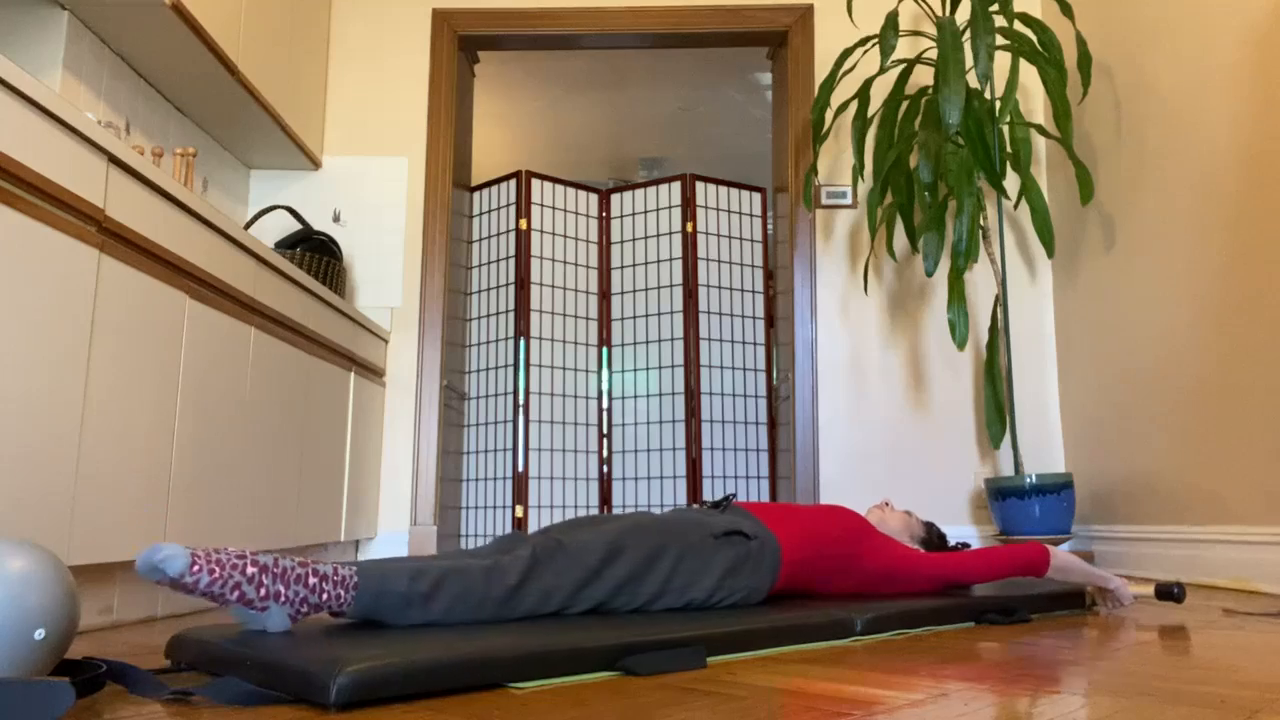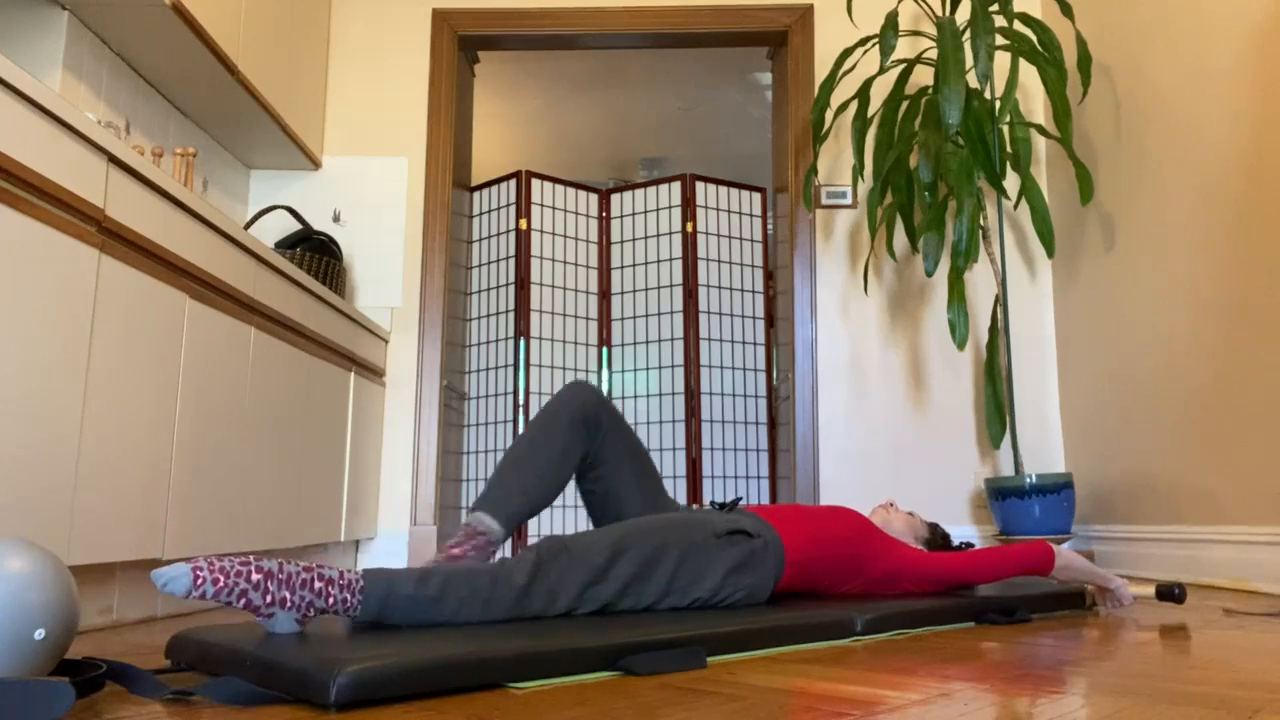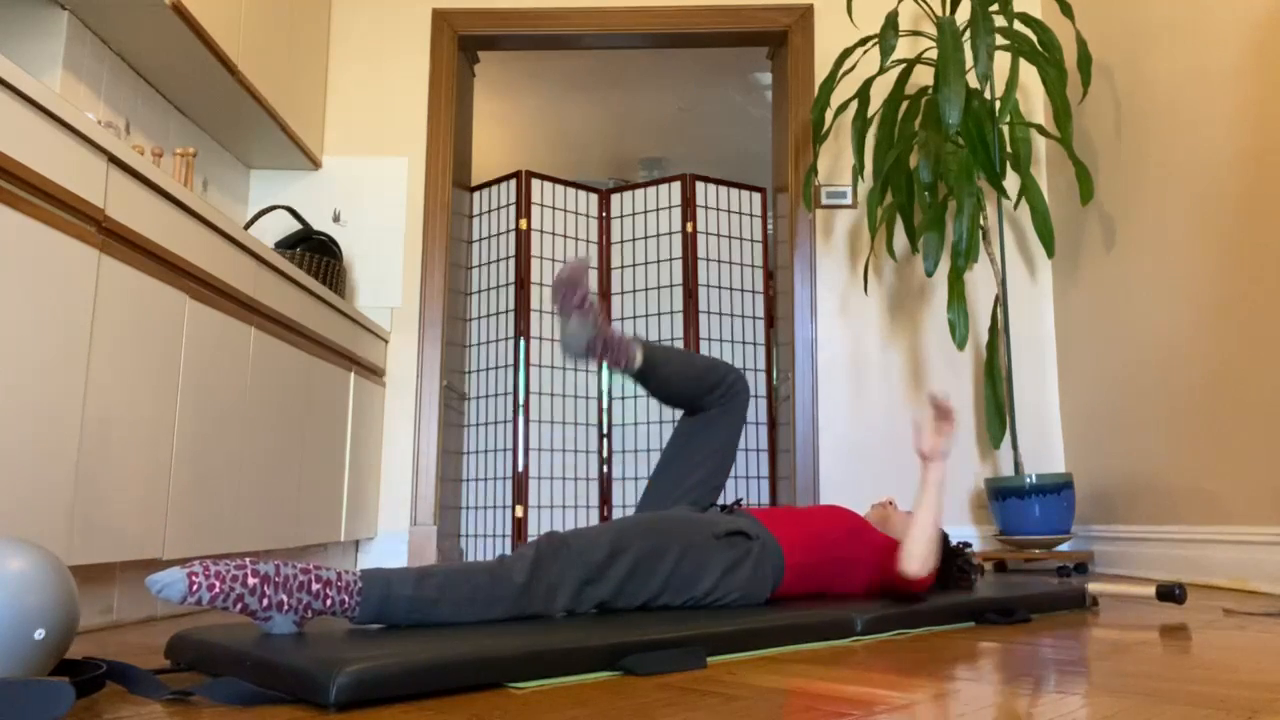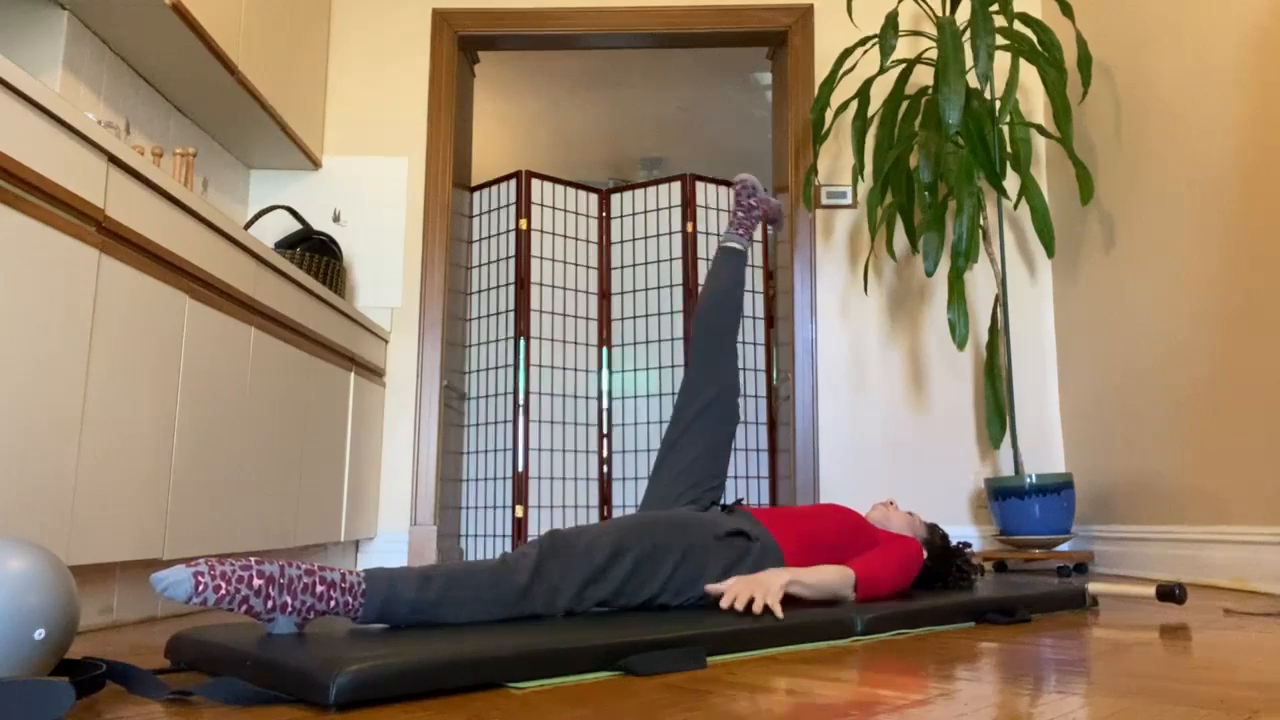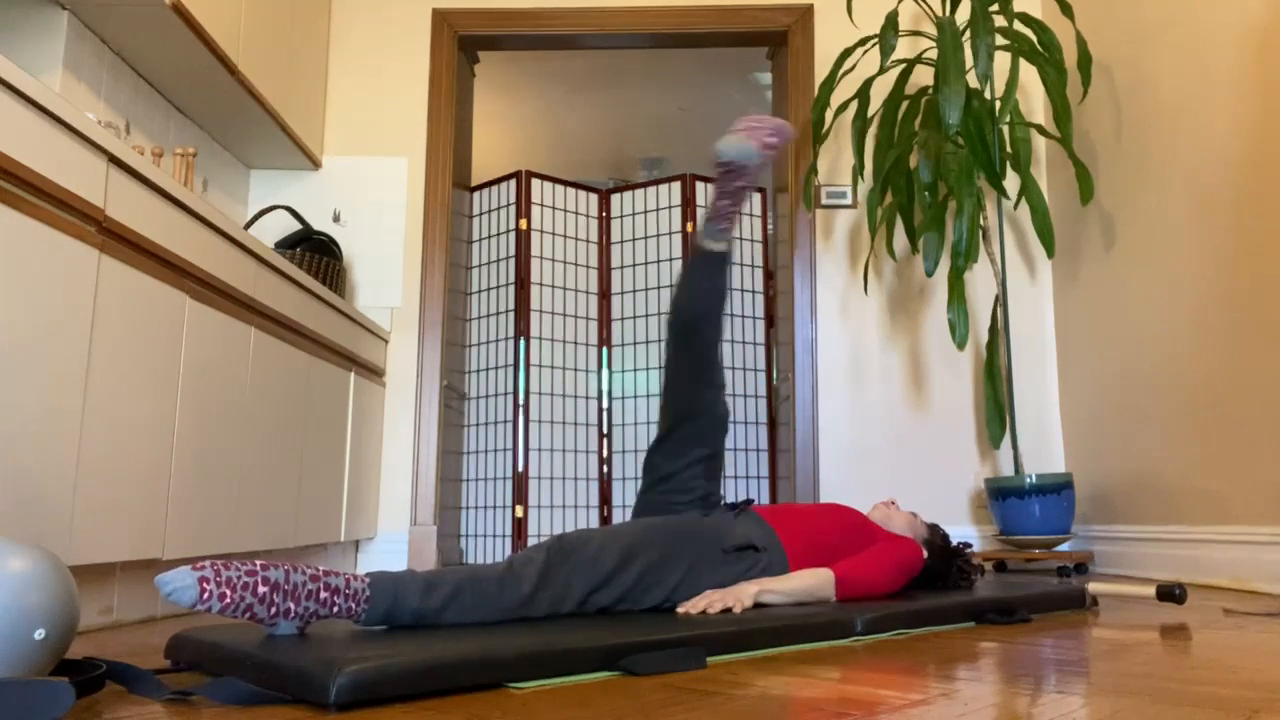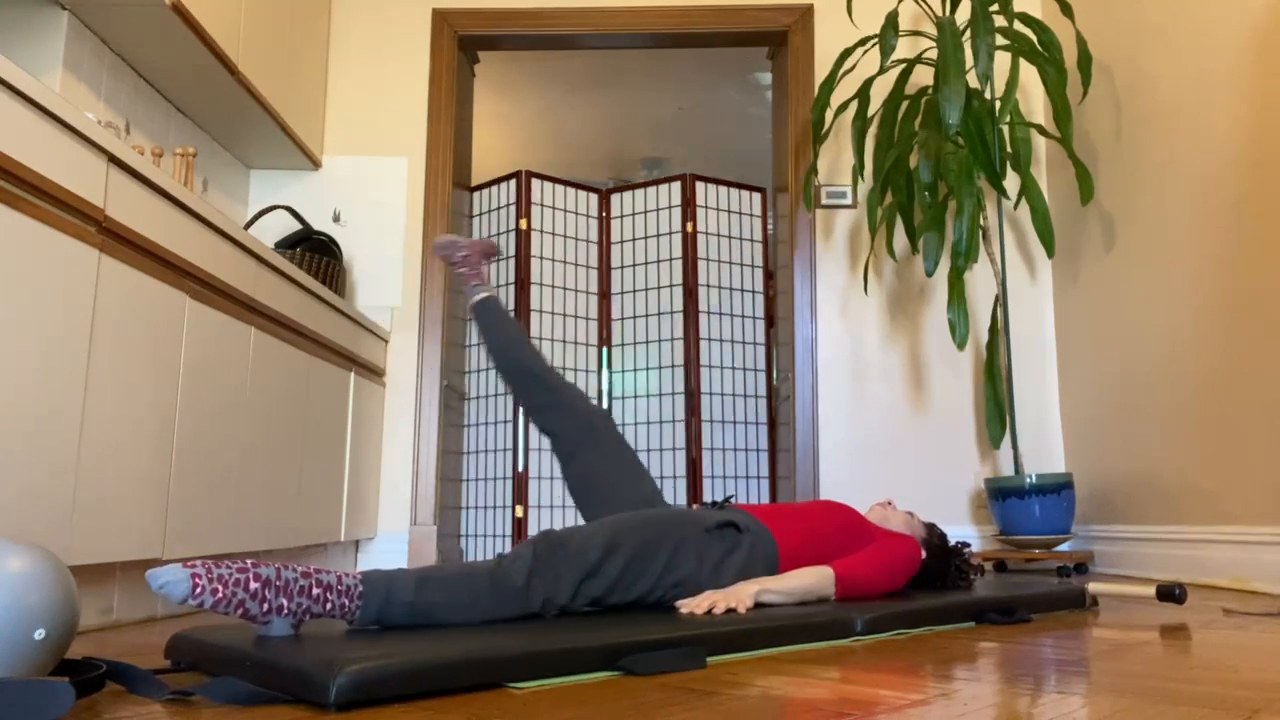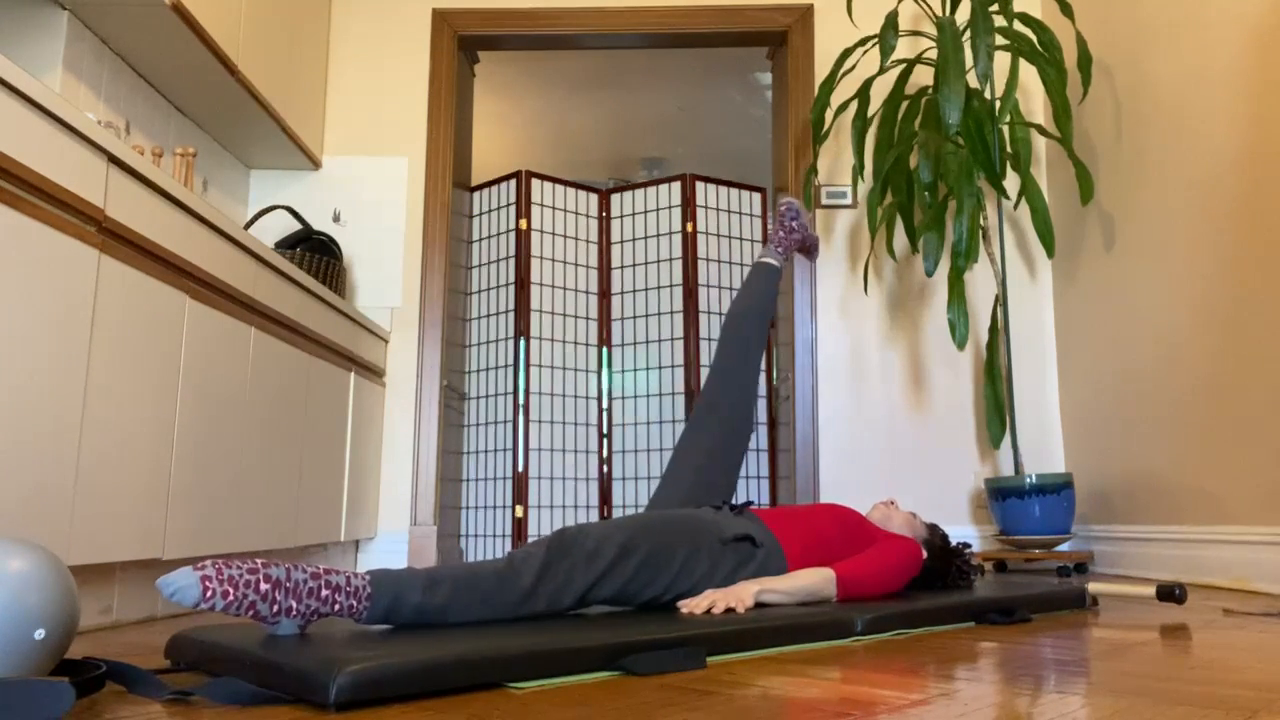
dt=0.7s
person 1, frame 1
left shoulder: (902, 562)
right shoulder: (860, 541)
left elbow: (996, 559)
left wrist: (1081, 566)
left hip: (727, 556)
right hip: (706, 532)
left knee: (509, 587)
right knee: (511, 559)
left ankle: (302, 584)
right ankle: (292, 583)
person 1, frame 2
left shoulder: (901, 563)
right shoulder: (851, 533)
left elbow: (1001, 557)
left wrist: (1082, 568)
left hip: (731, 558)
right hip: (693, 532)
left knee: (526, 586)
right knee: (578, 408)
left ankle: (311, 590)
right ankle: (470, 546)
person 1, frame 3
left shoulder: (885, 560)
right shoulder: (846, 531)
left elbow: (921, 568)
left wrist: (936, 469)
left hip: (733, 559)
right hip: (704, 536)
left knee: (538, 582)
right knee: (725, 388)
left ankle: (312, 592)
right ankle: (606, 341)
person 1, frame 4
left shoulder: (897, 557)
right shoulder: (852, 530)
left elbow: (851, 581)
left wrist: (784, 576)
left hip: (728, 554)
right hip: (706, 530)
left knee: (541, 577)
right knee: (712, 376)
left ankle: (314, 589)
person 1, frame 5
left shoulder: (898, 556)
right shoulder: (856, 529)
left elbow: (846, 581)
left wrist: (759, 588)
left hip: (732, 556)
right hip: (704, 527)
left knee: (548, 578)
right knee: (695, 396)
left ankle: (316, 595)
person 1, frame 6
left shoulder: (896, 555)
right shoulder: (852, 529)
left elbow: (840, 579)
left wrist: (758, 587)
left hip: (723, 553)
right hip: (701, 530)
left knee: (541, 573)
right knee: (571, 416)
left ankle: (304, 593)
person 1, frame 7
left shoulder: (896, 557)
right shoulder: (856, 531)
left elbow: (843, 580)
left wrist: (758, 587)
left hip: (732, 553)
right hip: (704, 524)
left knee: (556, 569)
left ankle: (323, 593)
